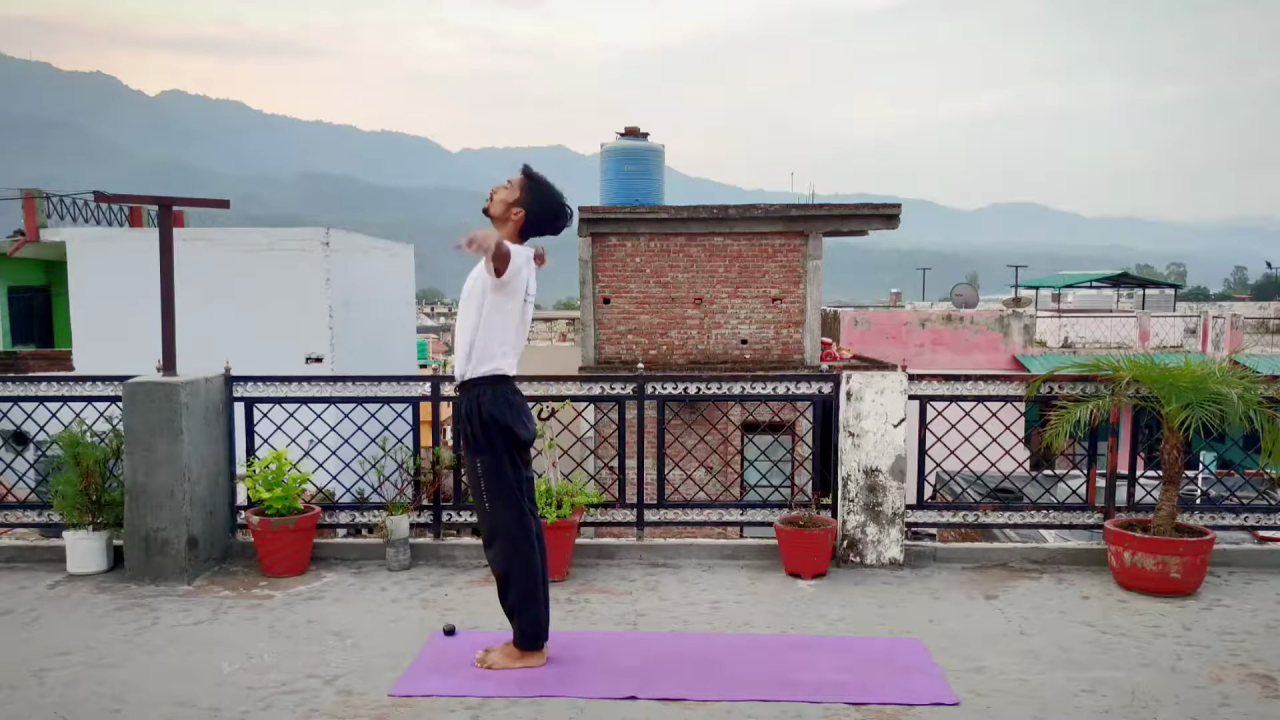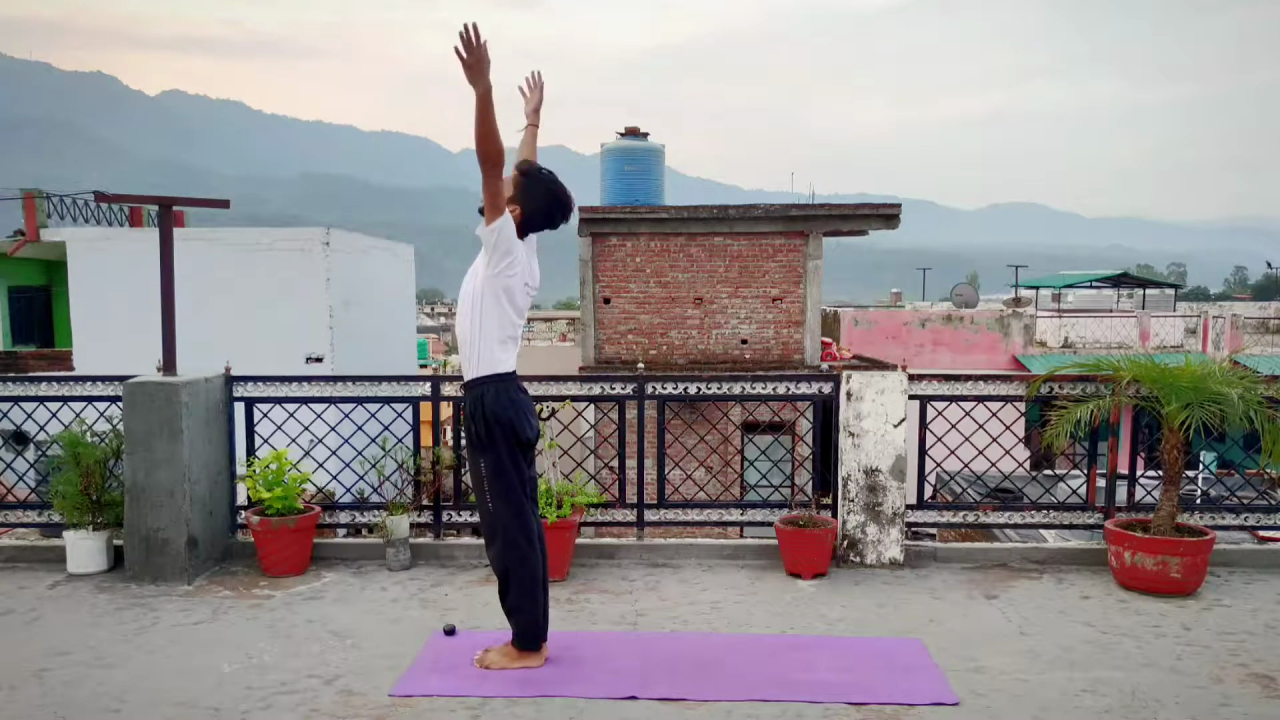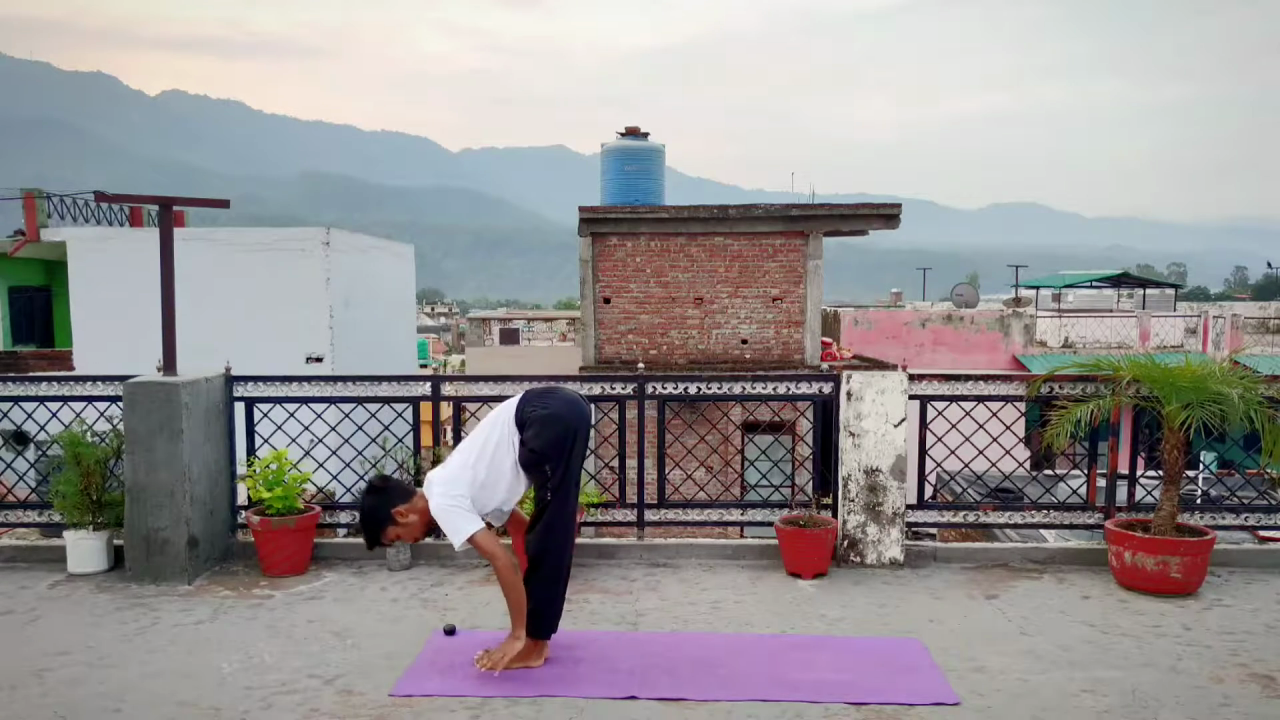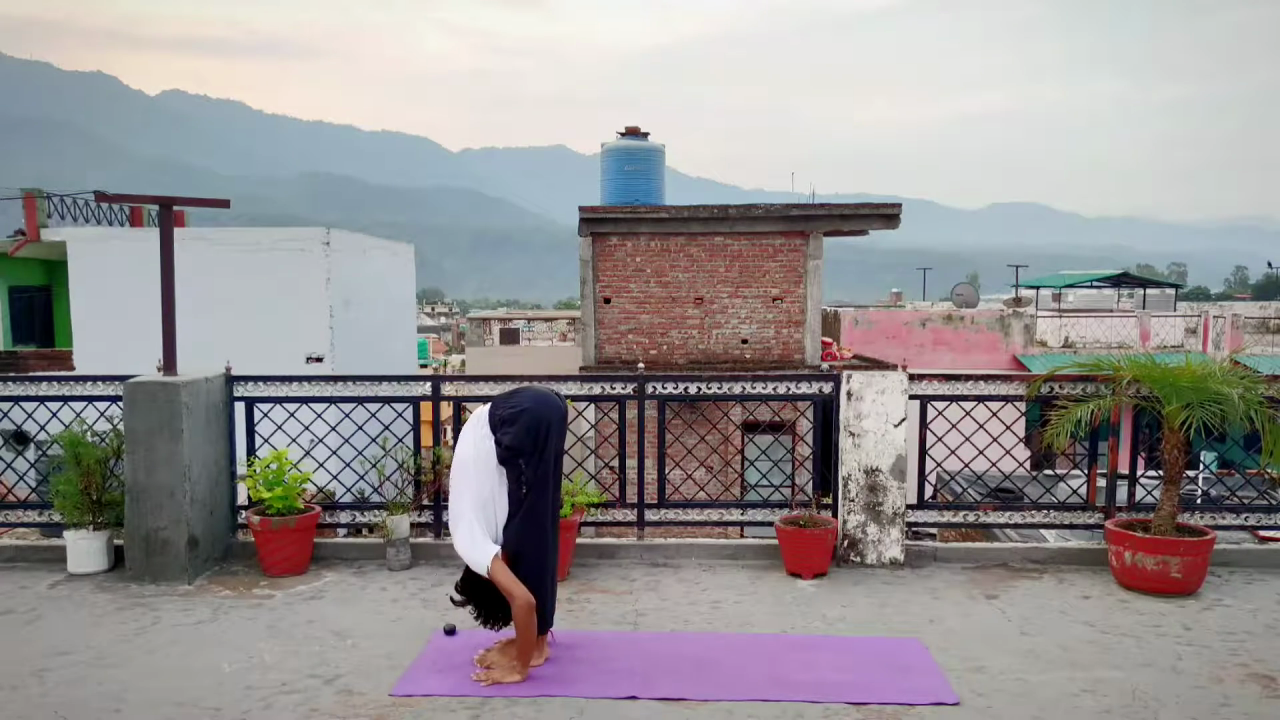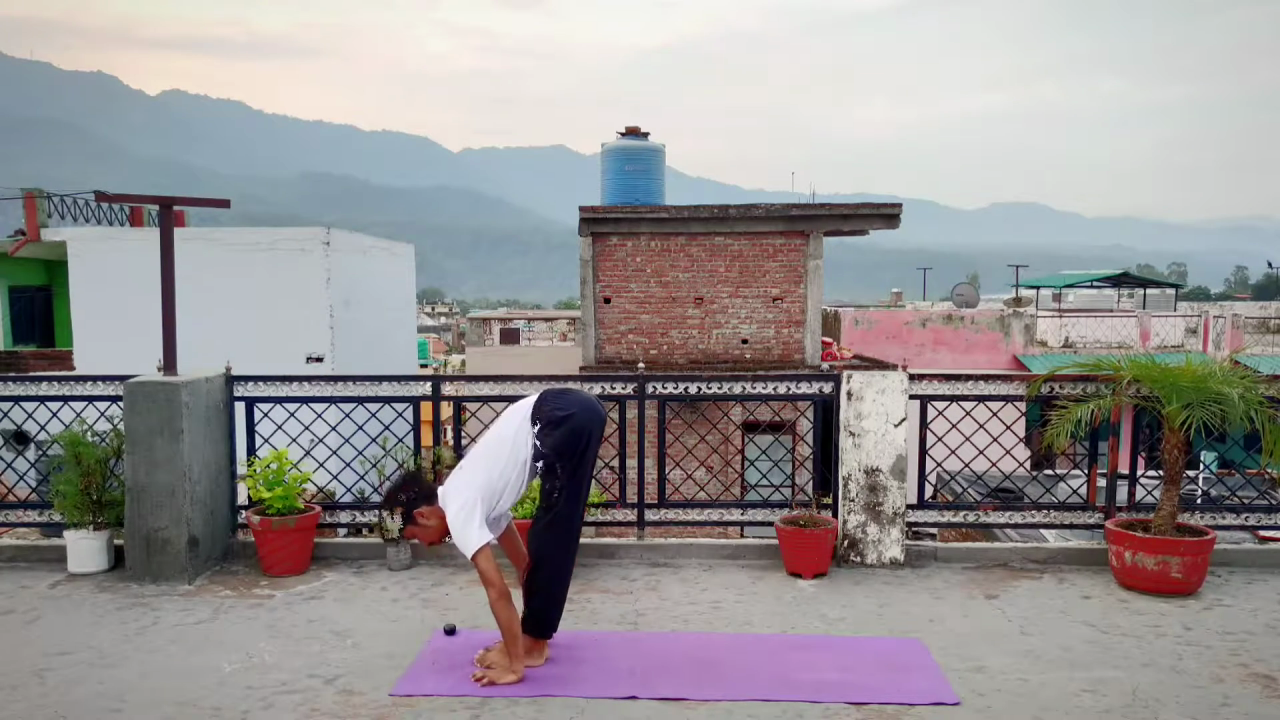
dt=1s
person 1, frame 1
left shoulder: (509, 255)
right shoulder: (519, 256)
left elbow: (501, 252)
left wrist: (490, 240)
left hip: (488, 400)
right hip: (497, 400)
left knee: (507, 524)
right knee: (517, 521)
left ankle: (528, 644)
right ankle: (531, 635)
person 1, frame 2
left shoulder: (506, 252)
right shoulder: (521, 254)
left elbow: (491, 166)
right elbow: (519, 168)
left wrist: (482, 90)
right wrist: (533, 117)
left hip: (490, 399)
right hip: (502, 397)
left knee: (508, 522)
right knee: (516, 520)
left ankle: (527, 646)
right ankle: (530, 635)
person 1, frame 3
left shoulder: (441, 500)
right shoulder: (448, 485)
left elbow: (504, 561)
right elbow: (522, 524)
left wrist: (518, 636)
left hip: (551, 418)
right hip: (561, 410)
left knee: (547, 534)
right knee: (549, 532)
left ankle: (532, 645)
right ankle: (535, 638)
person 1, frame 4
left shoulder: (471, 543)
left elbow: (523, 600)
left wrist: (520, 667)
left hip: (526, 417)
right hip: (537, 408)
left knee: (525, 536)
right knee: (534, 534)
left ankle: (533, 647)
right ankle: (536, 640)
person 1, frame 5
left shoulder: (458, 511)
right shoulder: (467, 500)
left elbow: (497, 590)
right elbow: (521, 558)
left wrist: (515, 665)
left hip: (567, 418)
right hip: (573, 412)
left knee: (552, 536)
right knee: (550, 535)
left ankle: (533, 646)
right ankle: (534, 635)
